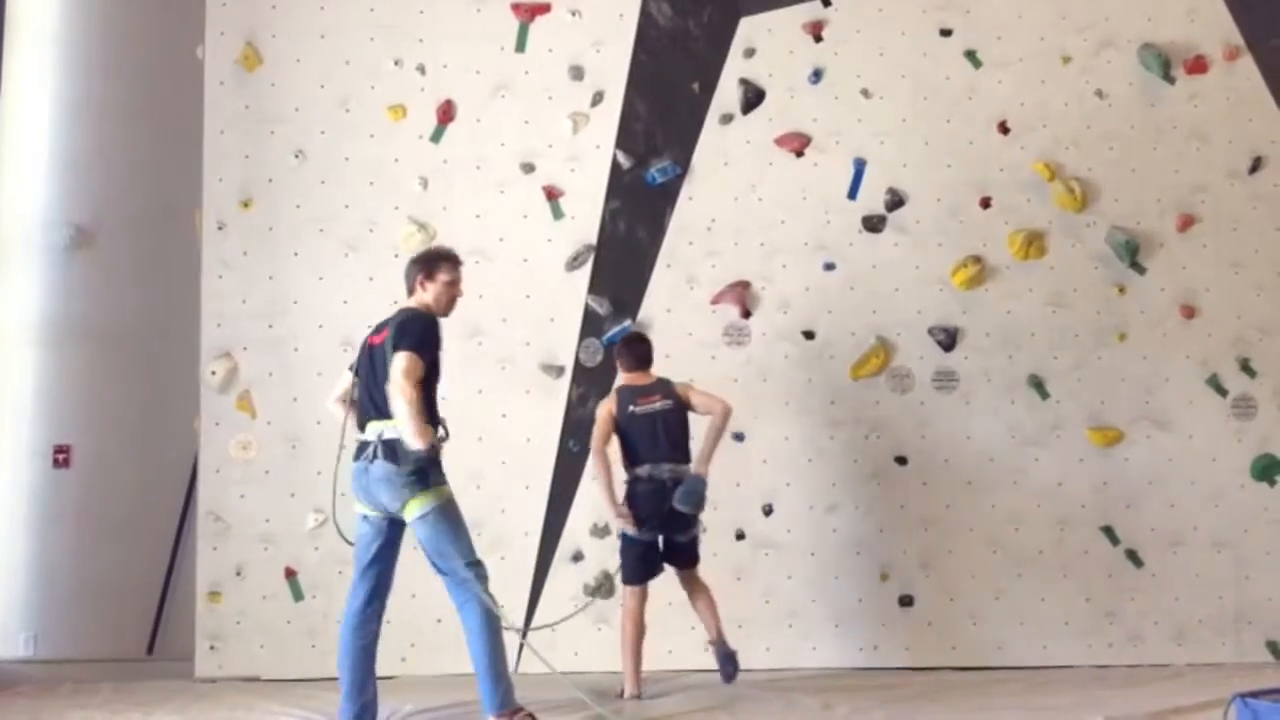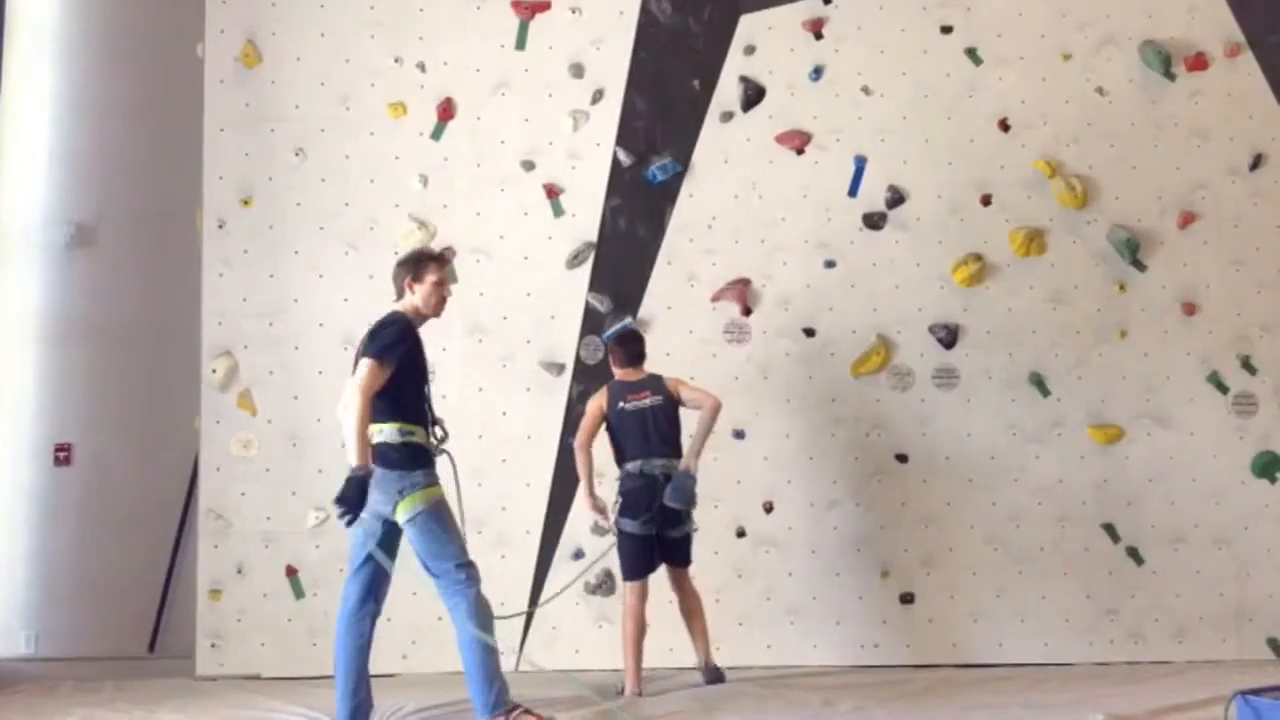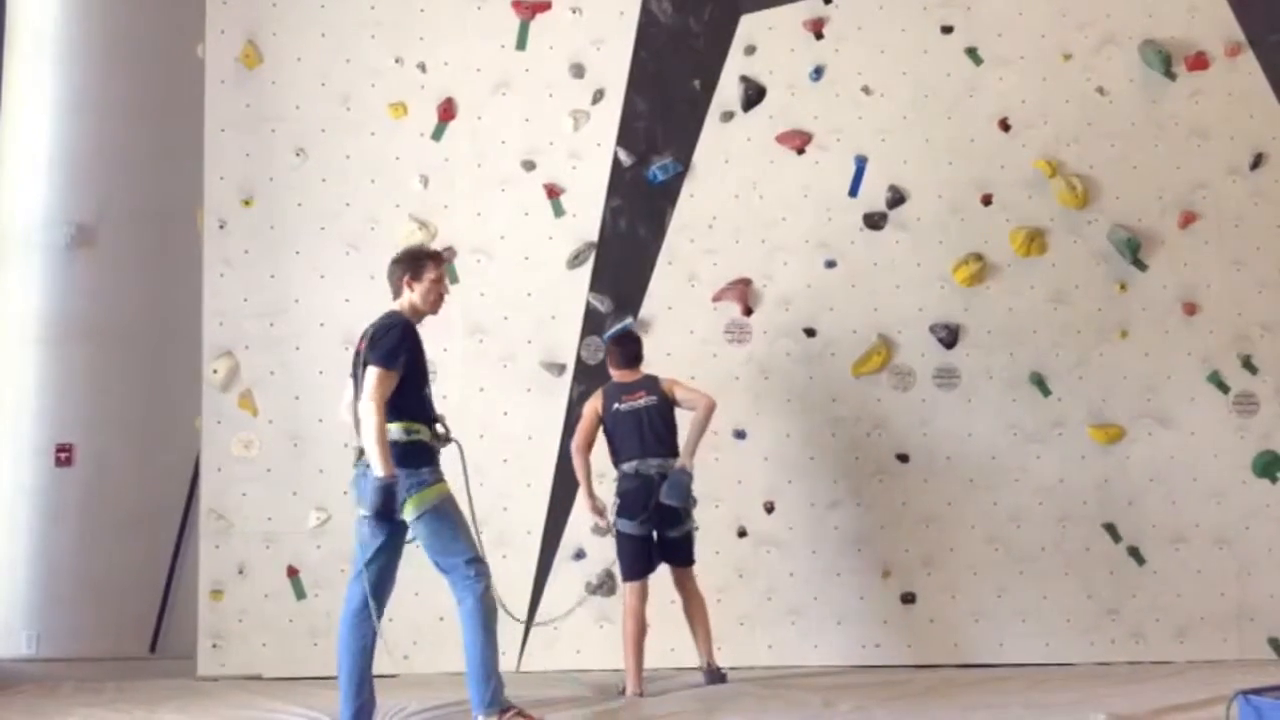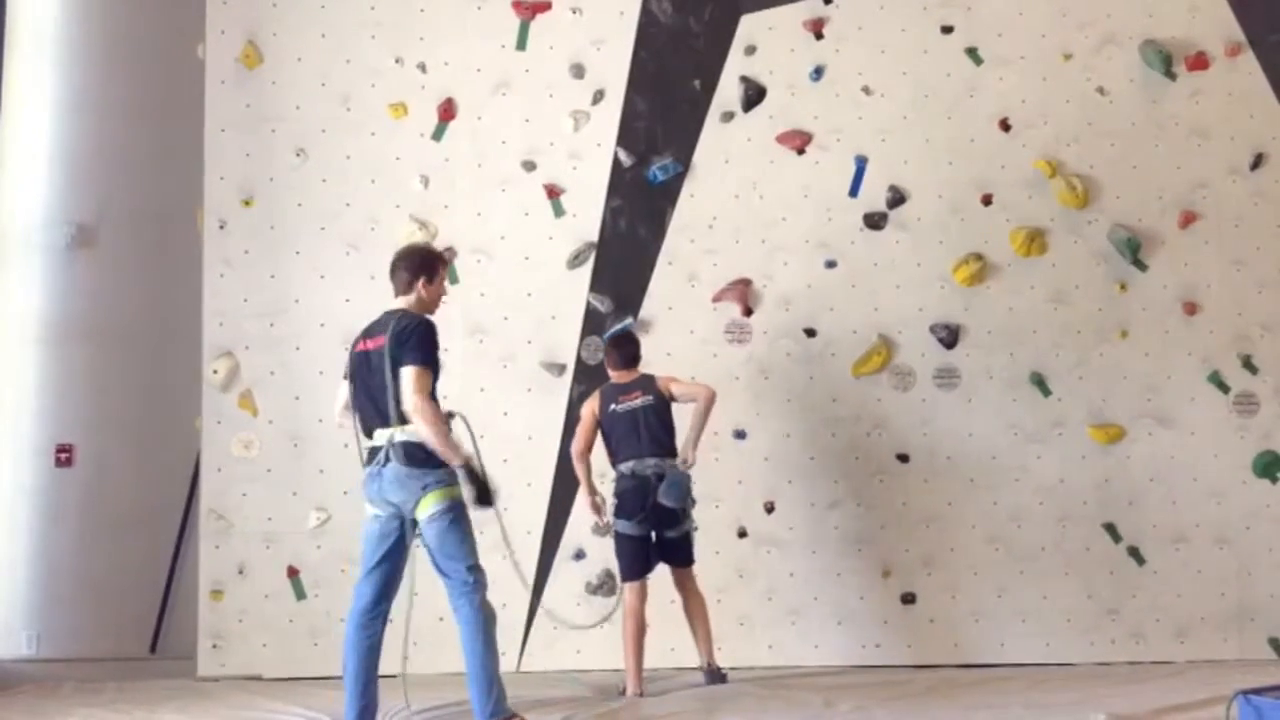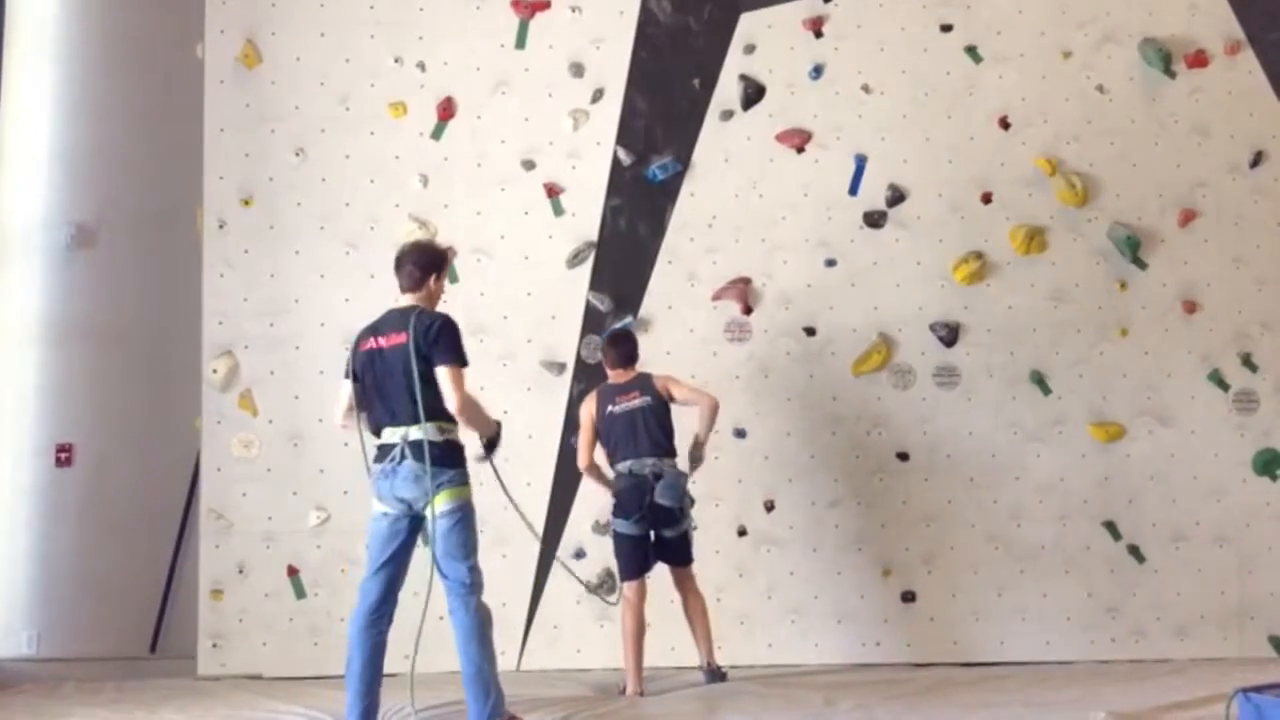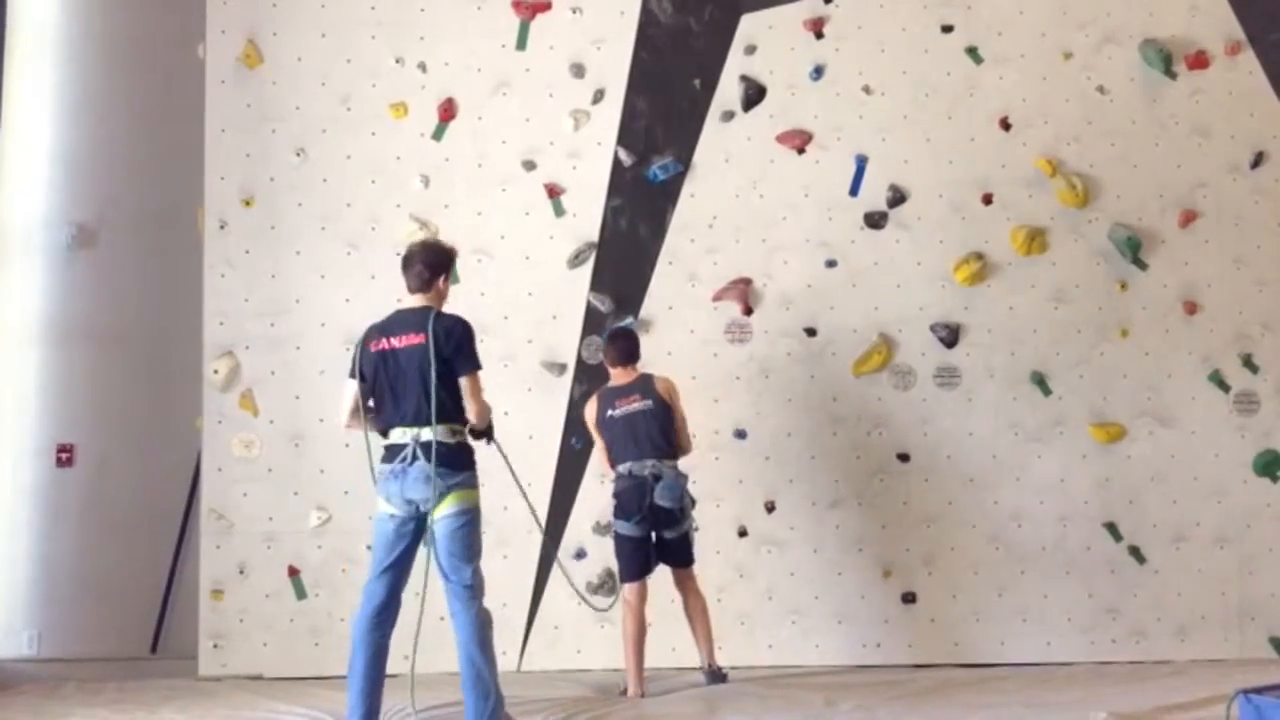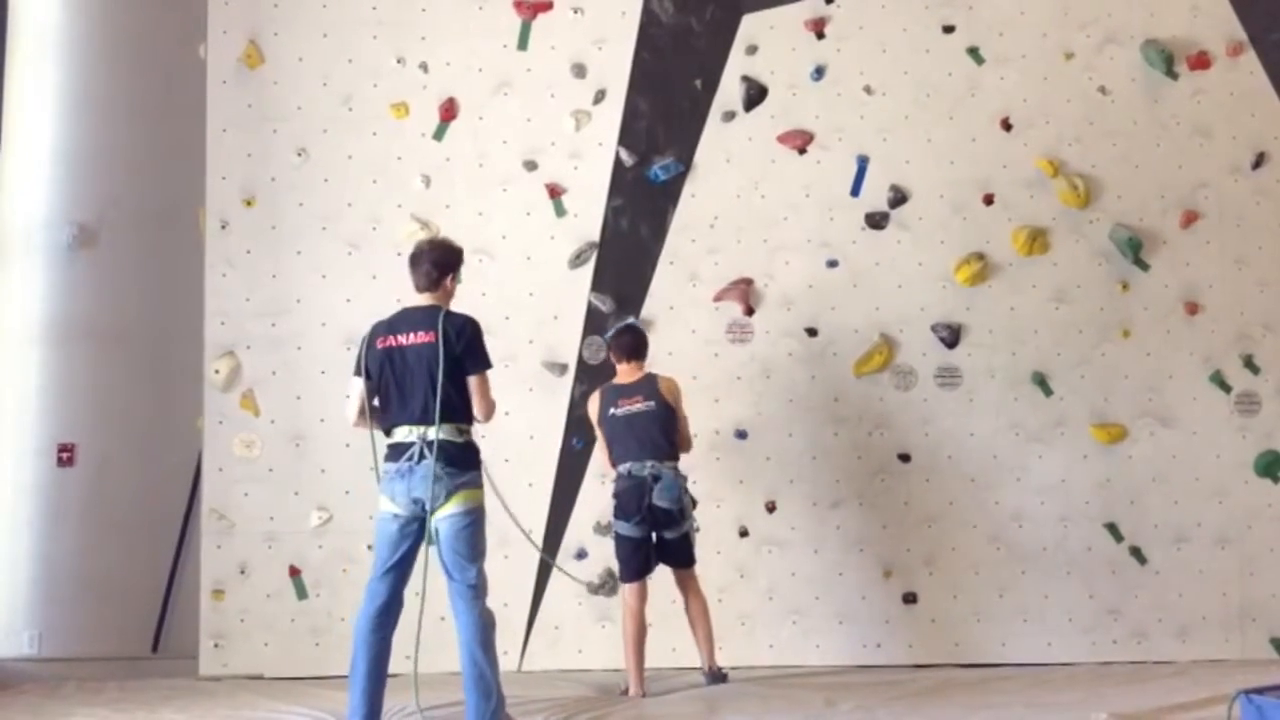
dt=0.2s
person 1, frame 1
left shoulder: (379, 333)
right shoulder: (419, 324)
left elbow: (338, 399)
right elbow: (400, 385)
right wrist: (422, 449)
left hip: (368, 469)
right hip: (405, 469)
left knee: (365, 597)
right knee: (468, 581)
person 1, frame 2
left shoulder: (383, 332)
right shoulder: (398, 329)
left elbow: (353, 401)
right elbow: (357, 395)
right wrist: (358, 470)
left hip: (375, 476)
right hip: (403, 471)
left knee: (361, 598)
right knee: (459, 582)
person 1, frame 3
left shoulder: (377, 333)
right shoulder: (398, 330)
left elbow: (358, 406)
right elbow: (370, 404)
right wrist: (386, 479)
left hip: (383, 473)
right hip: (408, 470)
left knee: (364, 596)
right knee: (470, 578)
person 1, frame 4
left shoulder: (366, 336)
right shoulder: (417, 328)
left elbow: (344, 412)
right elbow: (418, 403)
right wrist: (464, 465)
left hip: (378, 472)
right hip: (421, 470)
left knee: (370, 597)
right knee: (467, 586)
person 1, frame 5
left shoulder: (367, 336)
right shoulder: (437, 325)
left elbow: (344, 415)
right elbow: (456, 402)
right wrist: (490, 427)
left hip: (387, 471)
right hip: (437, 468)
left knee: (375, 594)
right knee: (463, 590)
person 1, frame 6
left shoulder: (374, 336)
right shoulder: (452, 328)
left elbow: (349, 416)
right elbow: (476, 411)
right wrist: (484, 421)
left hip: (394, 472)
right hip: (446, 470)
left knee: (379, 594)
right knee: (464, 594)
person 1, frame 7
left shoulder: (379, 334)
right shoulder: (460, 328)
left elbow: (356, 415)
right elbow: (483, 410)
left hip: (397, 471)
right hip: (451, 470)
left knee: (381, 593)
right knee: (467, 594)
person 2, frame 1
left shoulder: (612, 402)
right shoulder: (677, 390)
left elbow: (598, 448)
right elbow: (721, 409)
left wrist: (613, 504)
right wrist: (702, 462)
left hip: (641, 498)
right hip: (680, 494)
left knee: (634, 597)
right knee: (691, 578)
left ankle: (631, 687)
right ankle: (719, 642)
person 2, frame 2
left shoulder: (604, 397)
right shoulder: (667, 385)
left elbow: (582, 443)
right elbow: (712, 403)
left wrist: (589, 494)
right wrist: (692, 456)
left hip: (635, 492)
right hip: (673, 488)
left knee: (634, 593)
right knee: (681, 579)
left ankle: (632, 684)
right ankle: (706, 663)
person 2, frame 3
left shoulder: (600, 399)
right shoulder: (663, 386)
left elbow: (579, 446)
right elbow: (706, 403)
left wrist: (588, 495)
right wrist: (687, 454)
left hip: (632, 493)
right hip: (671, 488)
left knee: (634, 593)
right knee: (685, 580)
left ankle: (633, 685)
right ankle: (709, 665)
person 2, frame 4
left shoulder: (596, 400)
right shoulder: (659, 384)
left elbow: (578, 451)
right elbow: (706, 393)
left wrist: (589, 492)
right wrist: (690, 446)
left hip: (630, 493)
right hip: (670, 488)
left knee: (633, 593)
right knee: (686, 581)
left ankle: (634, 684)
right ankle: (709, 665)
person 2, frame 5
left shoulder: (593, 401)
right shoulder: (658, 383)
left elbow: (585, 462)
right elbow: (708, 402)
right wrist: (698, 446)
left hip: (629, 492)
right hip: (668, 487)
left knee: (632, 592)
right knee: (685, 580)
left ankle: (633, 683)
right ankle: (710, 664)
person 2, frame 6
left shoulder: (595, 404)
right shoulder: (661, 386)
left elbow: (607, 462)
right elbow: (684, 443)
left hip: (629, 494)
right hip: (669, 489)
left knee: (633, 594)
right knee: (686, 581)
left ankle: (634, 685)
right ankle: (710, 665)
person 2, frame 7
left shoulder: (598, 400)
right shoulder: (665, 386)
left elbow: (610, 458)
right elbow: (685, 444)
left hip: (629, 494)
right hip: (669, 490)
left knee: (633, 595)
right knee: (688, 581)
left ankle: (635, 685)
right ankle: (711, 667)
